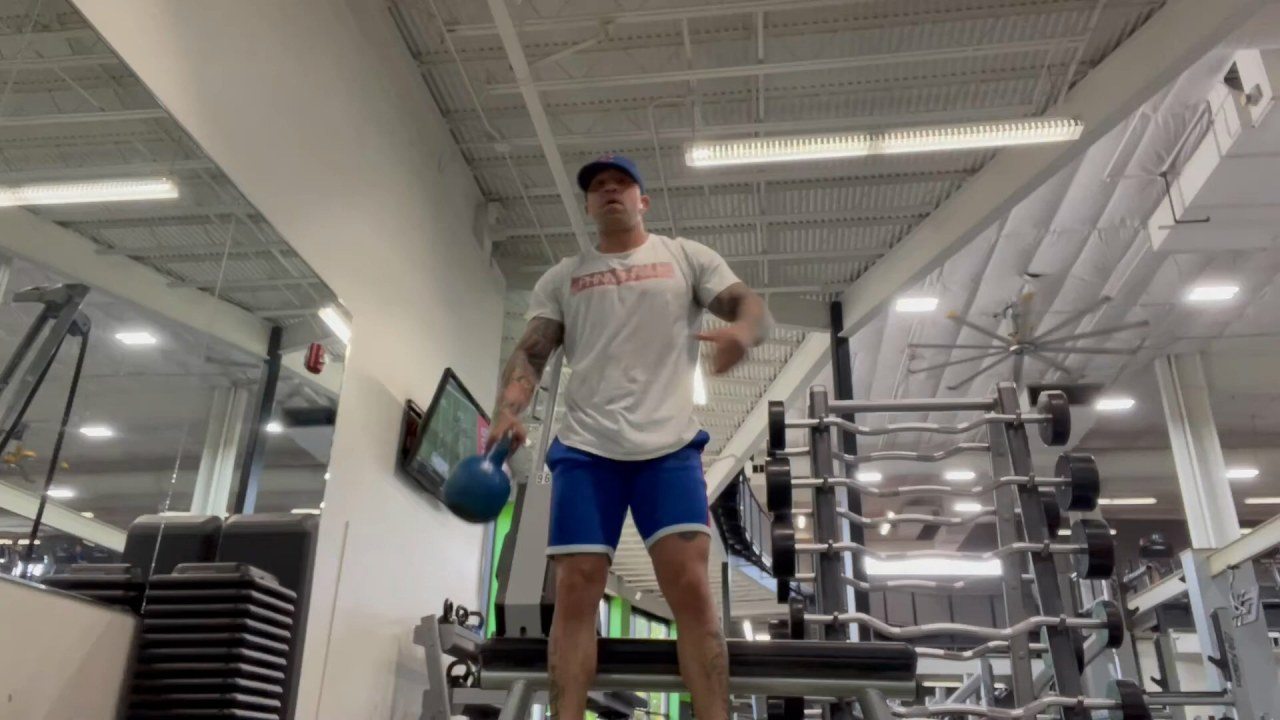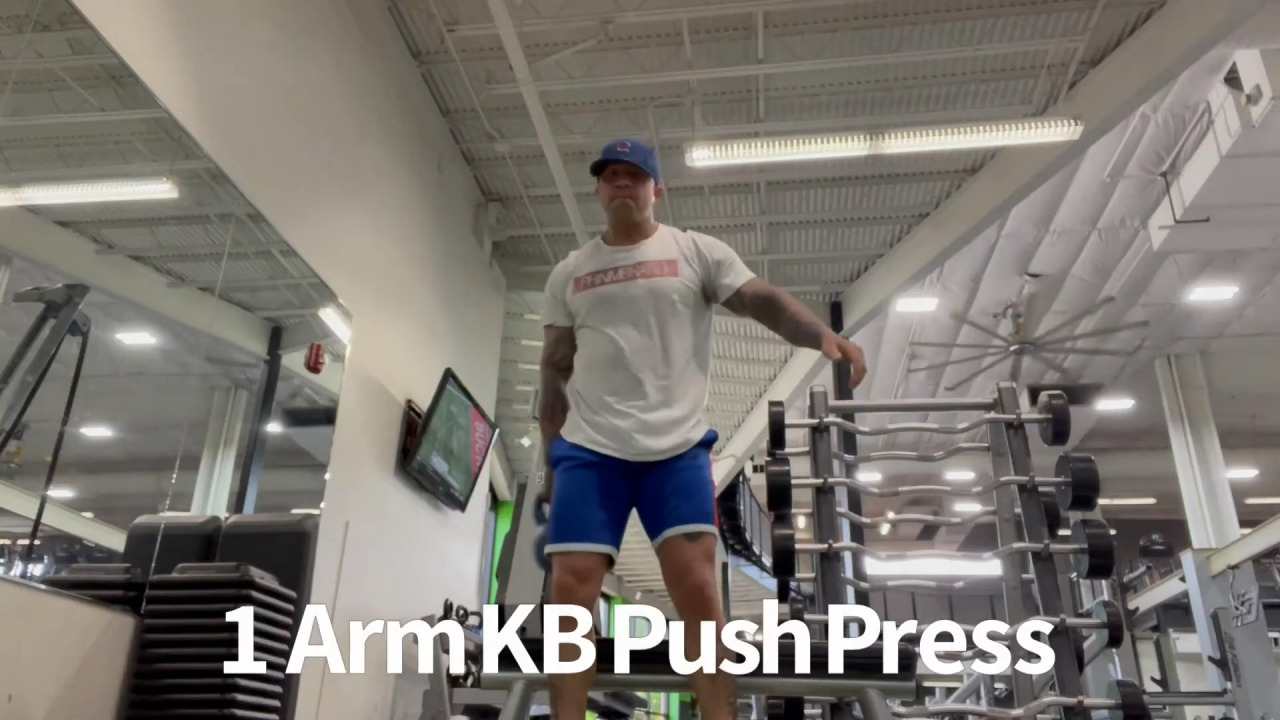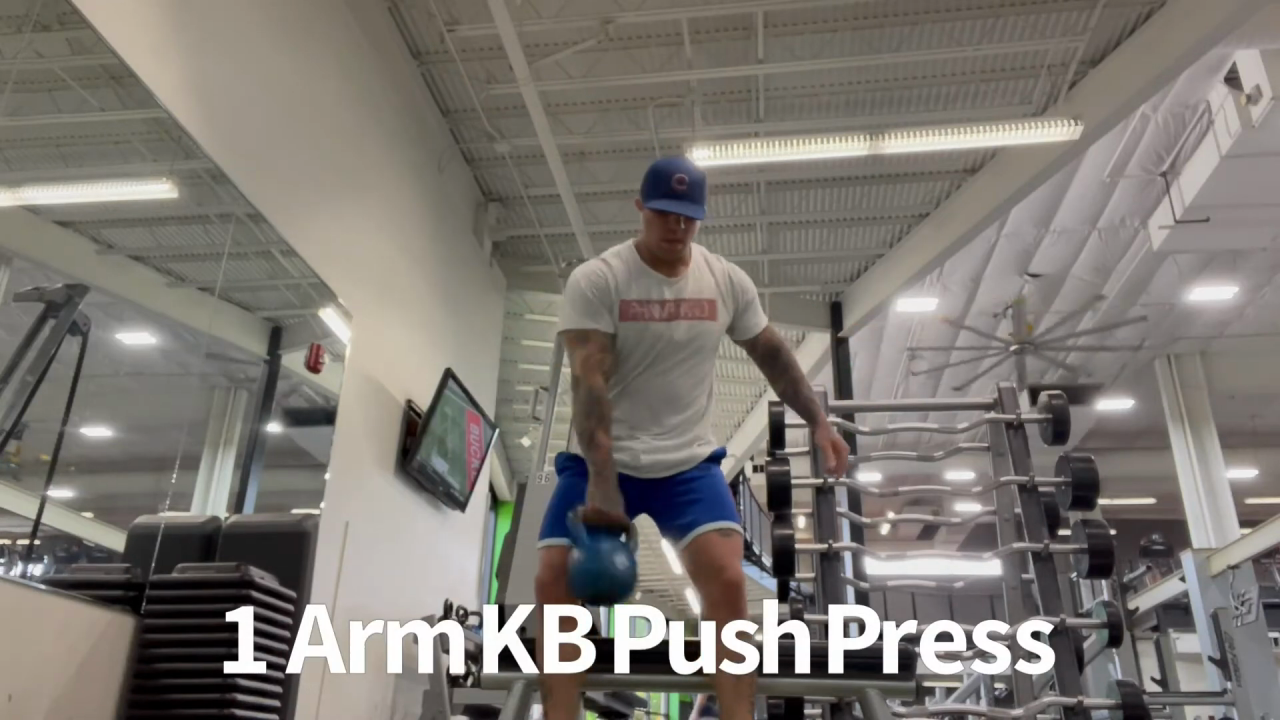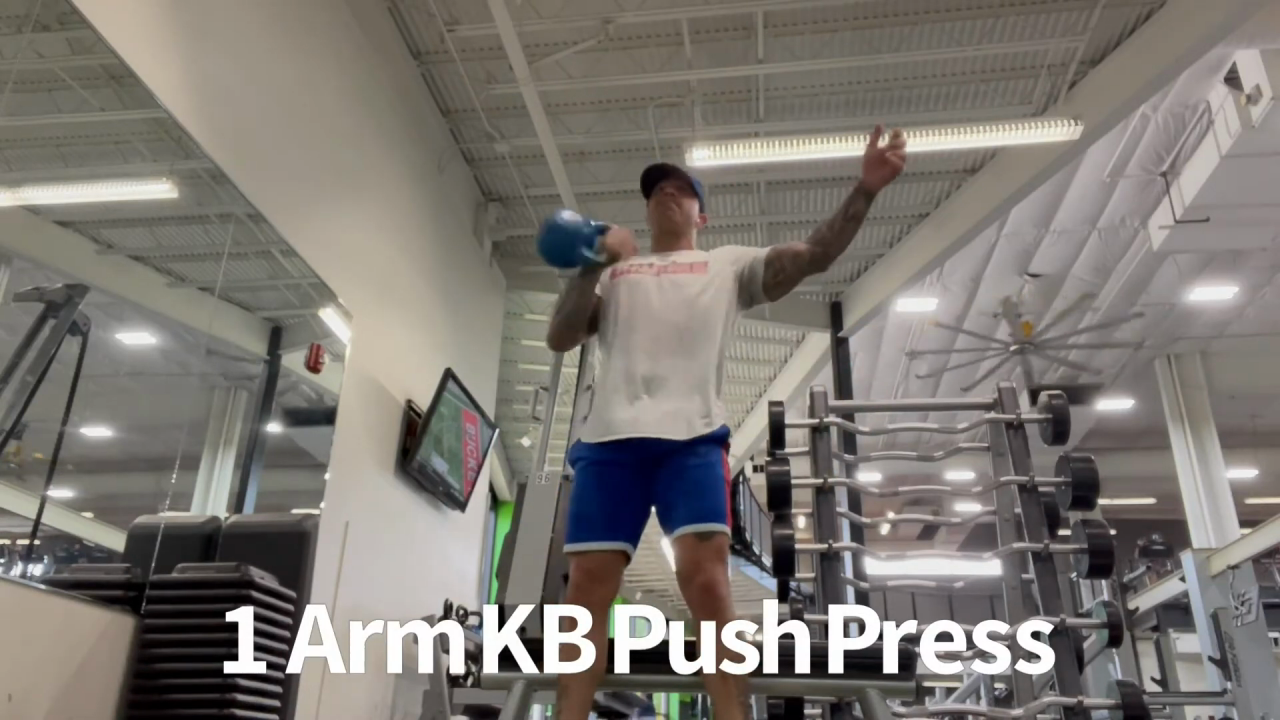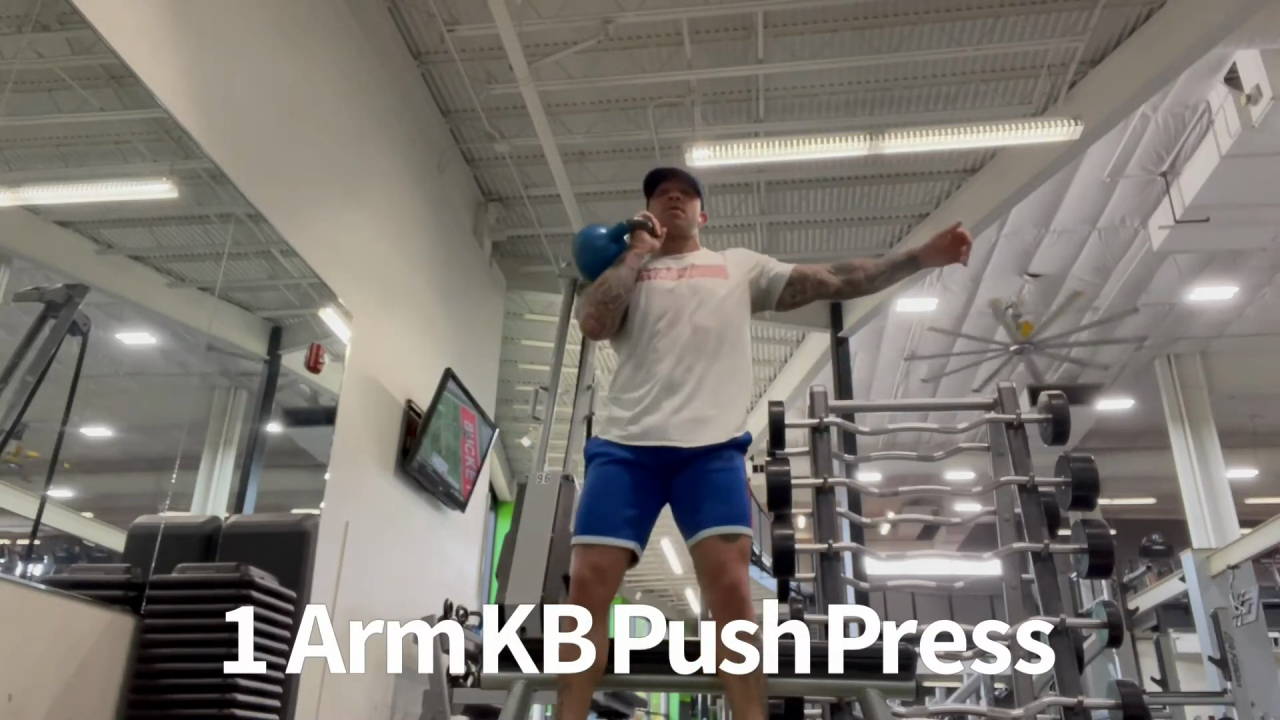
dt=1s
person 1, frame 1
left shoulder: (687, 257)
right shoulder: (562, 277)
left elbow: (745, 302)
right elbow: (531, 352)
left wrist: (742, 327)
right wrist: (507, 411)
left hip: (669, 446)
right hip: (585, 450)
left knee: (691, 587)
right knee: (575, 592)
person 1, frame 2
left shoulder: (697, 252)
right shoulder: (570, 272)
left elbow: (765, 302)
right elbow: (554, 370)
left wrist: (824, 335)
right wrist: (550, 463)
left hip: (678, 448)
right hip: (589, 450)
left knee: (697, 590)
right knee: (570, 590)
person 1, frame 3
left shoulder: (728, 281)
right shoulder: (595, 279)
left elbow: (772, 354)
right elbow: (589, 381)
left wrist: (817, 421)
right wrist: (601, 480)
left hip: (689, 463)
right hip: (602, 460)
left knee: (727, 583)
right knee: (555, 585)
person 1, frame 4
left shoulder: (728, 265)
right shoulder: (610, 269)
left elbow: (812, 255)
right elbow: (560, 338)
left wrist: (867, 186)
right wrist: (590, 269)
left hip: (690, 438)
right hip: (608, 441)
left knee: (707, 585)
right knee: (587, 589)
person 1, frame 5
left shoulder: (739, 266)
right shoulder: (623, 270)
left elbow: (832, 281)
right elbow: (592, 323)
left wrist: (922, 256)
right wrist: (637, 252)
left hip: (710, 445)
right hip: (625, 444)
left knee: (730, 588)
right knee: (589, 586)
